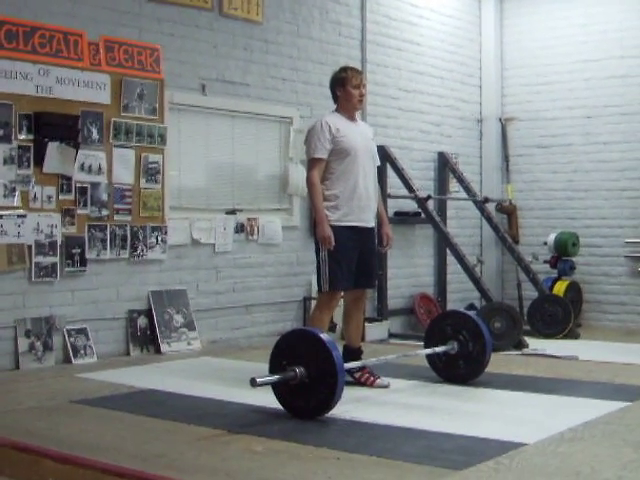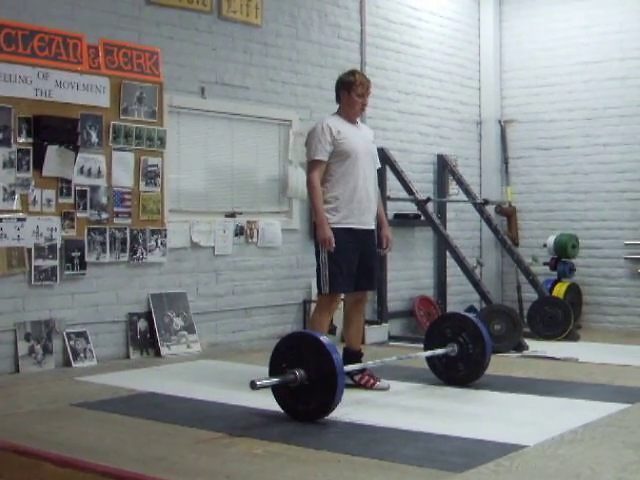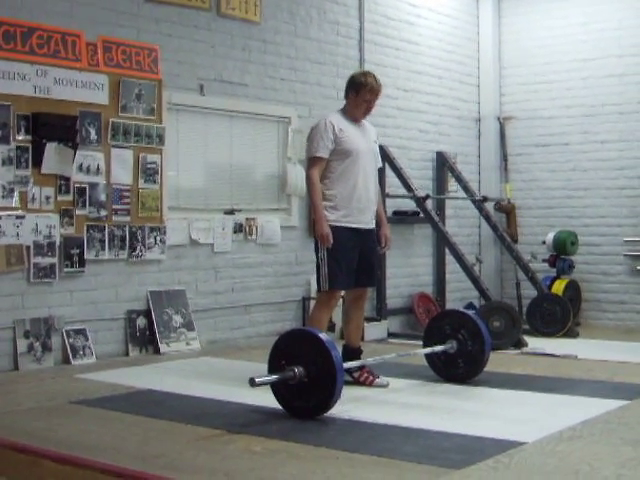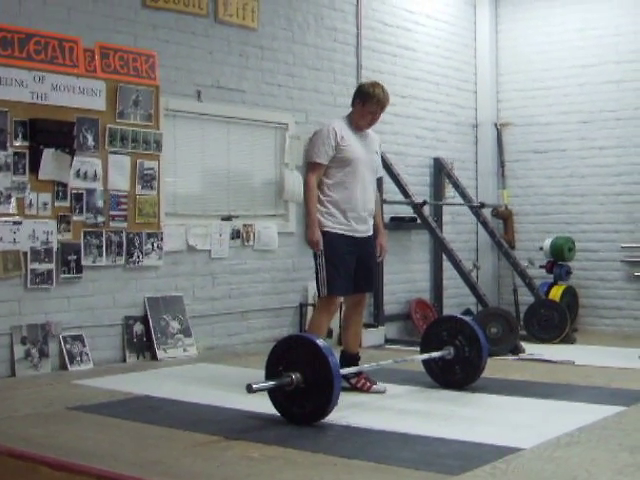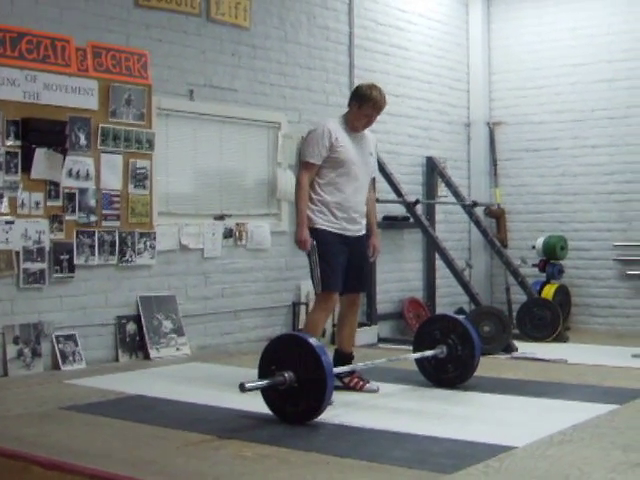
dt=0.2s
person 1, frame 1
left shoulder: (366, 130)
right shoulder: (326, 125)
right elbow: (314, 176)
left wrist: (384, 221)
right wrist: (321, 221)
left hip: (365, 225)
right hip: (338, 225)
left knee: (358, 294)
right knee: (331, 295)
left ankle: (353, 362)
person 1, frame 2
left shoulder: (366, 132)
right shoulder: (327, 128)
right elbow: (314, 177)
left wrist: (383, 224)
right wrist: (322, 223)
left hip: (365, 227)
right hip: (338, 228)
left knee: (359, 297)
right knee: (330, 298)
left ankle: (353, 365)
person 1, frame 3
left shoulder: (370, 131)
right shoulder: (329, 125)
right elbow: (314, 174)
left wrist: (382, 222)
right wrist: (320, 220)
left hip: (365, 225)
right hip: (337, 225)
left knee: (359, 294)
right knee: (330, 294)
left ankle: (352, 362)
person 1, frame 4
left shoulder: (373, 140)
right shoulder: (331, 132)
right elbow: (312, 180)
left wrist: (380, 231)
right wrist: (313, 225)
left hip: (363, 233)
right hip: (334, 232)
left knee: (358, 300)
right knee: (330, 300)
left ankle: (349, 369)
person 1, frame 5
left shoulder: (369, 141)
right shoulder: (326, 132)
right elbow: (304, 179)
left wrist: (373, 232)
right wrist: (302, 225)
left hip: (356, 232)
right hip: (326, 229)
left knee: (353, 299)
right knee: (328, 298)
left ankle: (343, 369)
